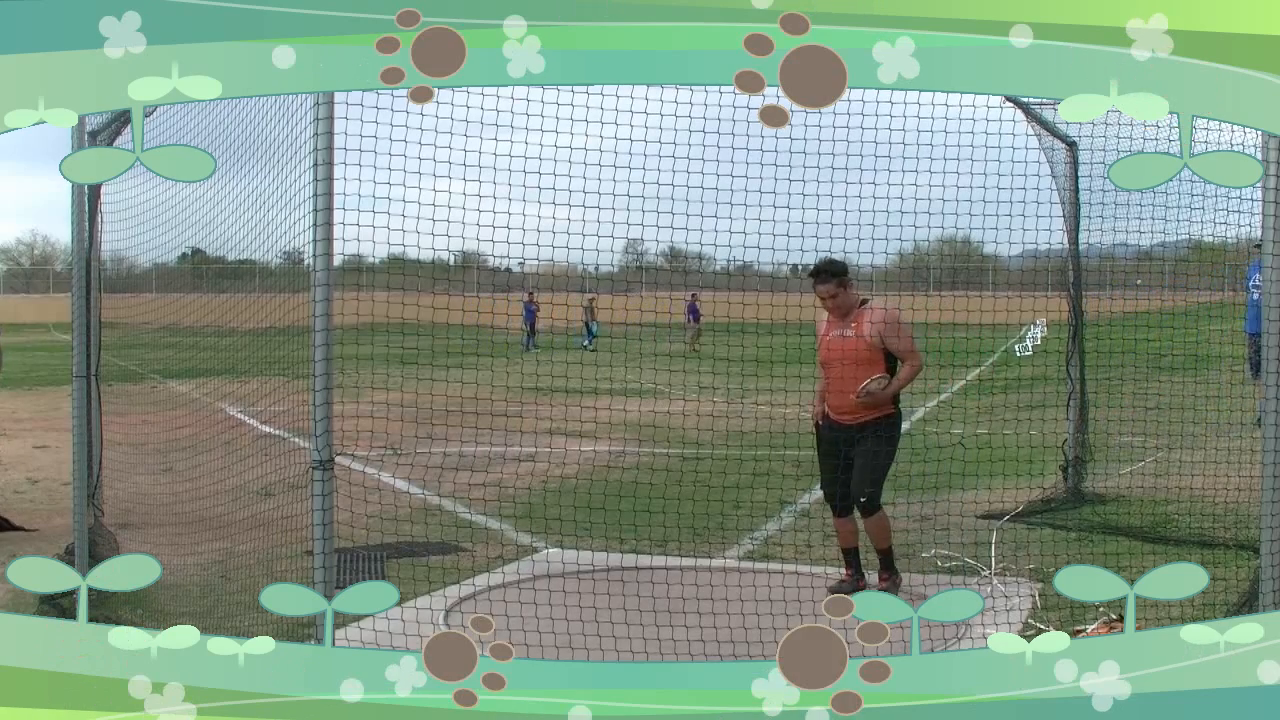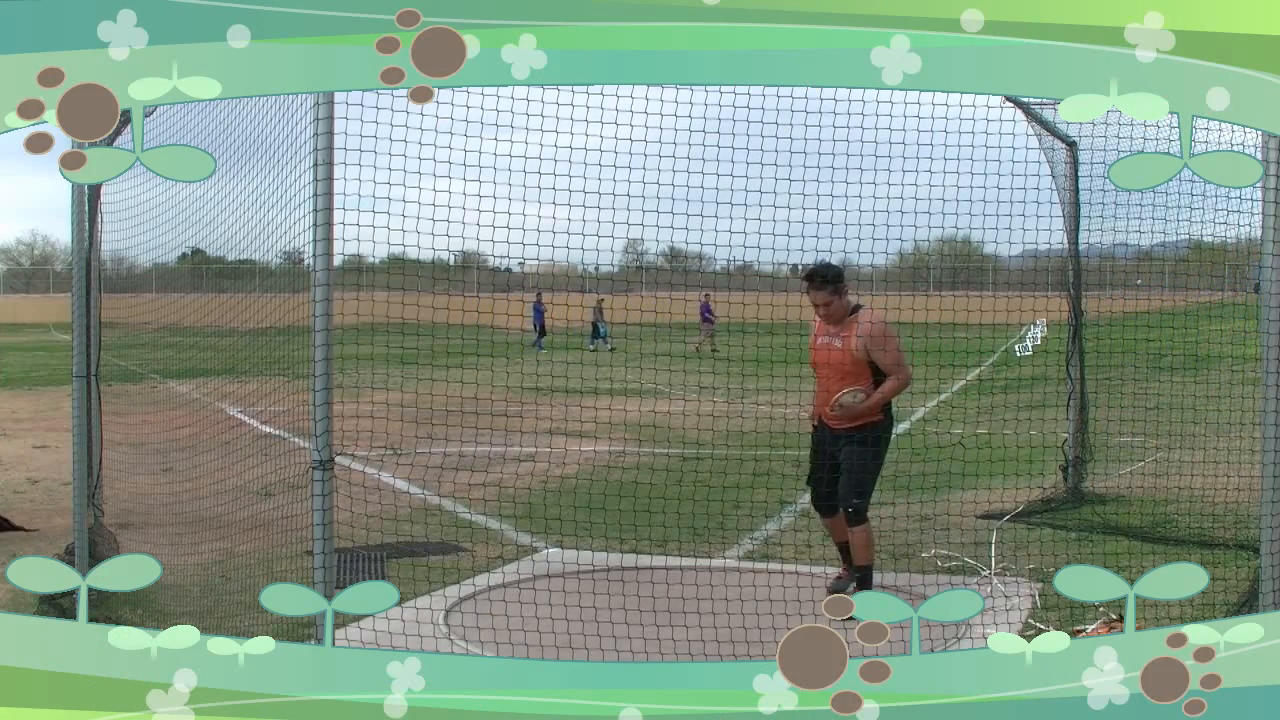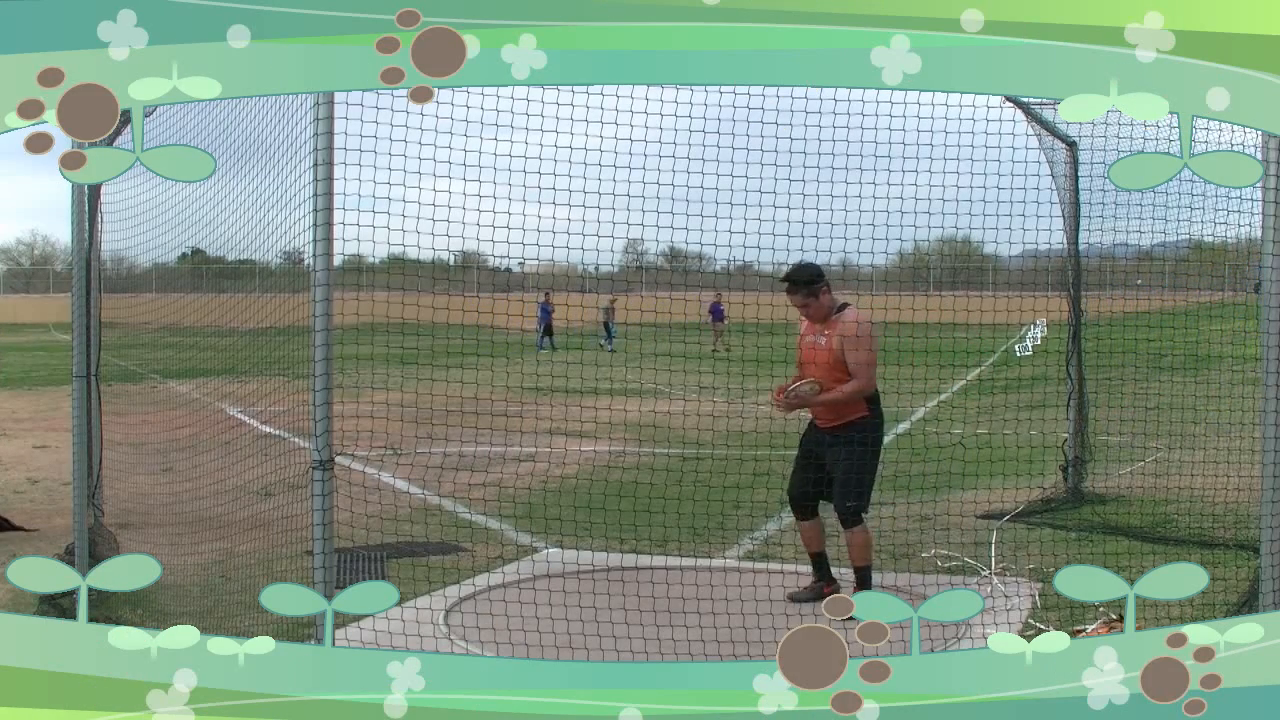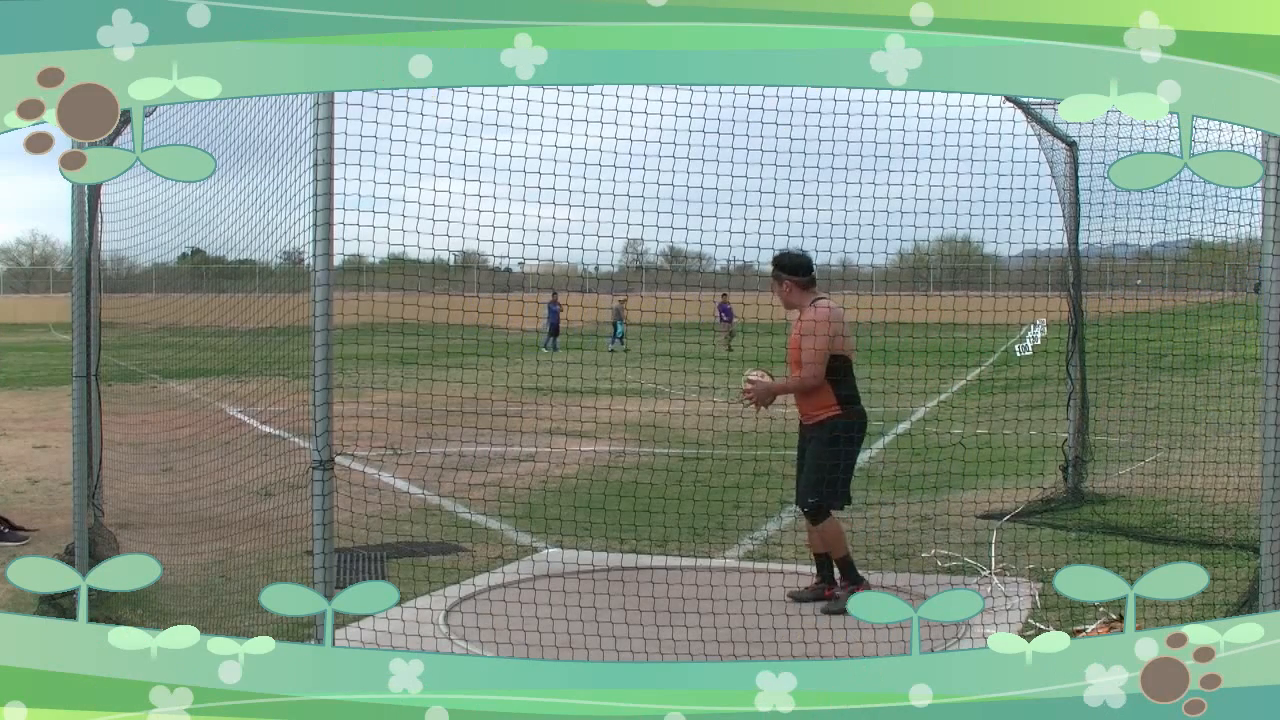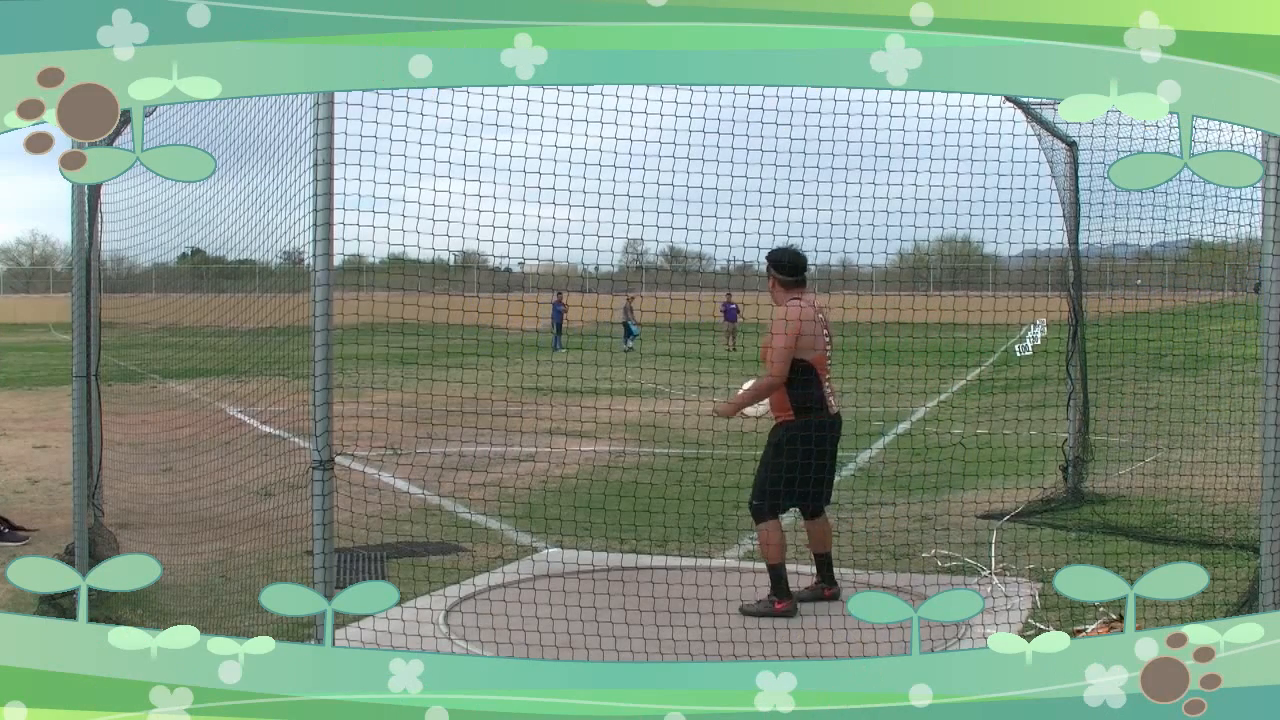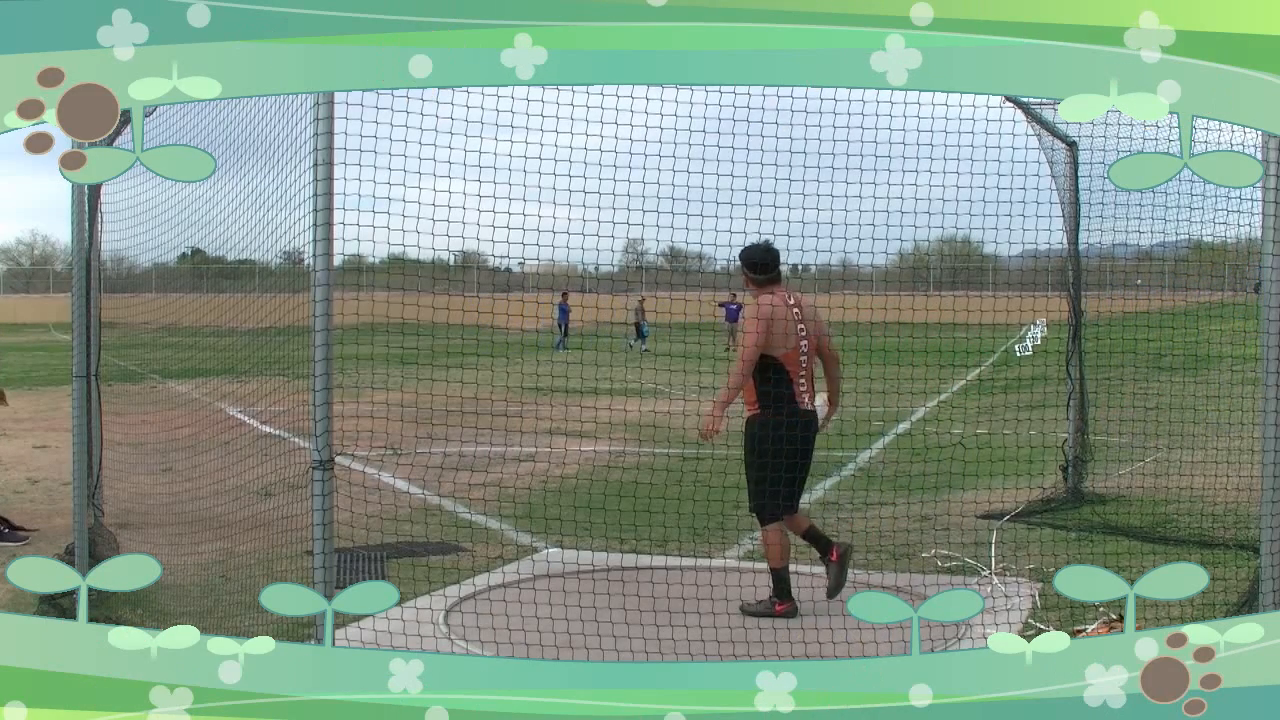
dt=0.4s
person 1, frame 1
left shoulder: (882, 318)
right shoulder: (823, 324)
left elbow: (913, 361)
left wrist: (887, 393)
right wrist: (819, 402)
left hip: (878, 426)
right hip: (835, 427)
left knee: (865, 498)
right knee: (838, 502)
left ankle: (889, 572)
right ankle: (853, 574)
person 1, frame 2
left shoulder: (872, 325)
right shoulder: (818, 324)
left elbow: (901, 376)
left wrist: (864, 407)
right wrist: (817, 404)
left hip: (867, 431)
right hip: (828, 428)
left knee: (853, 508)
right knee: (823, 502)
left ankle: (865, 591)
right ankle: (849, 566)
person 1, frame 3
left shoulder: (854, 324)
right shoulder: (806, 324)
left elbow: (866, 384)
left wrist: (814, 401)
right wrist: (789, 389)
left hip: (856, 430)
right hip: (819, 428)
left knee: (848, 511)
right knee: (800, 501)
left ankle: (864, 592)
right ankle: (824, 580)
person 1, frame 4
left shoulder: (820, 315)
right shoulder: (806, 315)
left elbow: (811, 378)
left wrist: (770, 388)
right wrist: (770, 391)
left hip: (837, 424)
right hip: (815, 423)
left knee: (815, 505)
right knee: (811, 506)
left ankle: (851, 581)
right ankle: (826, 581)
person 1, frame 5
left shoulder: (788, 314)
right shoulder: (813, 311)
left elbow: (775, 377)
left wrist: (737, 404)
right wrist: (751, 398)
left hip: (800, 426)
right hip: (822, 422)
left knee: (764, 508)
right knee: (811, 506)
left ankle: (781, 598)
right ankle: (826, 582)
person 1, frame 6
left shoulder: (765, 307)
right shoulder: (805, 310)
left elbow: (745, 363)
right elbow: (831, 360)
left wrist: (718, 408)
right wrist: (832, 403)
left hip: (770, 422)
right hip: (802, 420)
left knee: (769, 511)
right knee: (780, 505)
left ankle: (782, 600)
right ankle: (831, 551)
